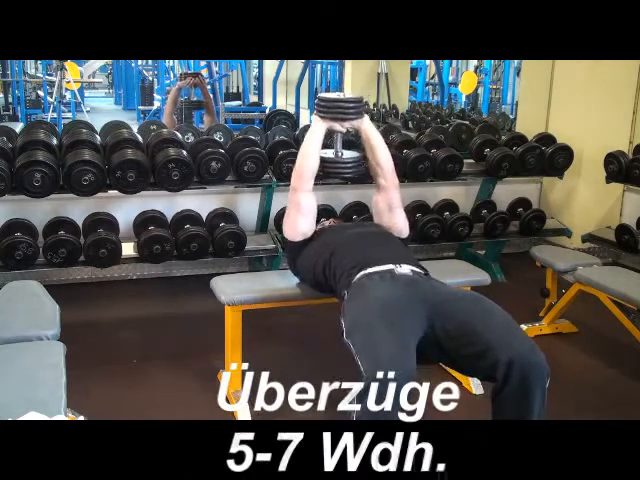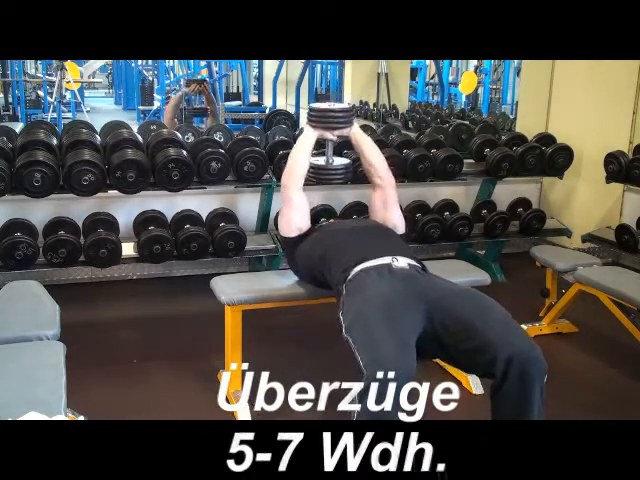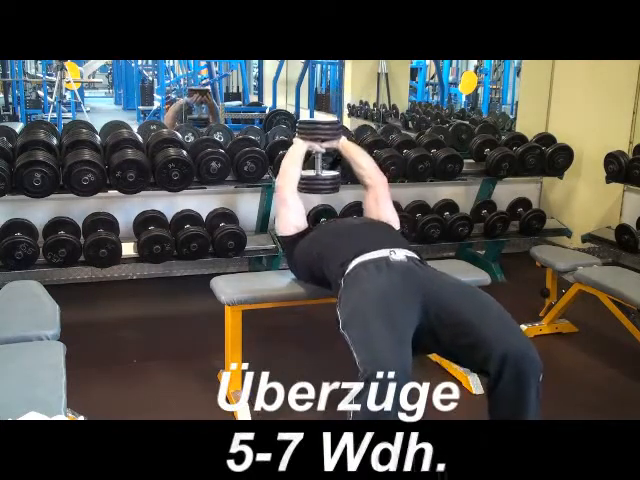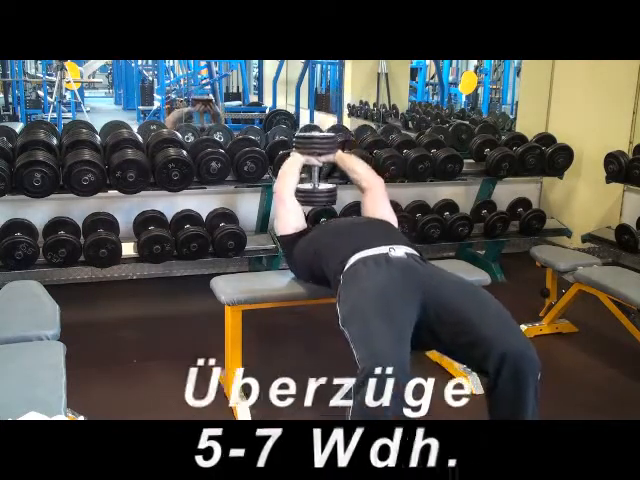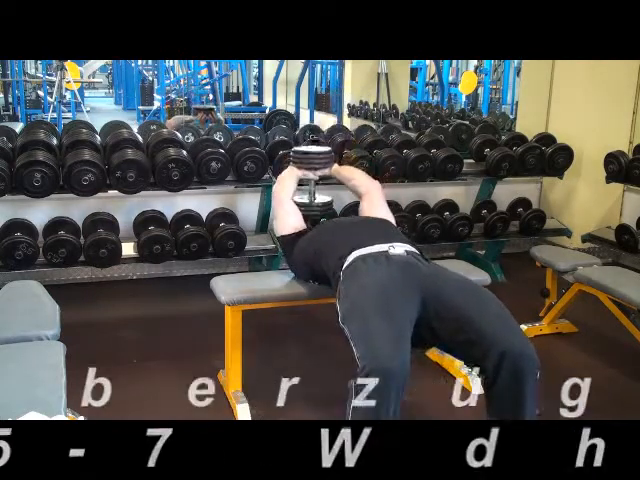
dt=0.4s
person 1, frame 1
left shoulder: (384, 233)
right shoulder: (306, 246)
left elbow: (387, 183)
right elbow: (301, 187)
left wrist: (363, 125)
right wrist: (319, 126)
left hip: (428, 286)
right hip: (371, 288)
left knee: (526, 363)
right knee: (389, 375)
person 1, frame 2
left shoulder: (381, 228)
right shoulder: (306, 245)
left elbow: (383, 182)
right elbow: (291, 187)
left wrist: (353, 131)
right wrist: (311, 133)
left hip: (424, 280)
right hip: (368, 283)
left knee: (524, 360)
right knee: (389, 373)
person 1, frame 3
left shoulder: (379, 225)
right shoulder: (304, 245)
left elbow: (376, 181)
right elbow: (285, 189)
left wrist: (340, 143)
right wrist: (301, 144)
left hip: (421, 273)
left knee: (519, 358)
right knee: (385, 373)
person 1, frame 4
left shoulder: (376, 224)
right shoulder: (304, 245)
left elbow: (373, 184)
right elbow: (283, 192)
left wrist: (337, 155)
right wrist: (298, 158)
left hip: (422, 270)
left knee: (517, 357)
right knee: (384, 370)
person 1, frame 5
left shoulder: (374, 223)
right shoulder: (303, 245)
left elbow: (371, 188)
right elbow: (281, 196)
left wrist: (332, 169)
right wrist: (296, 170)
left knee: (516, 355)
right knee: (384, 368)
